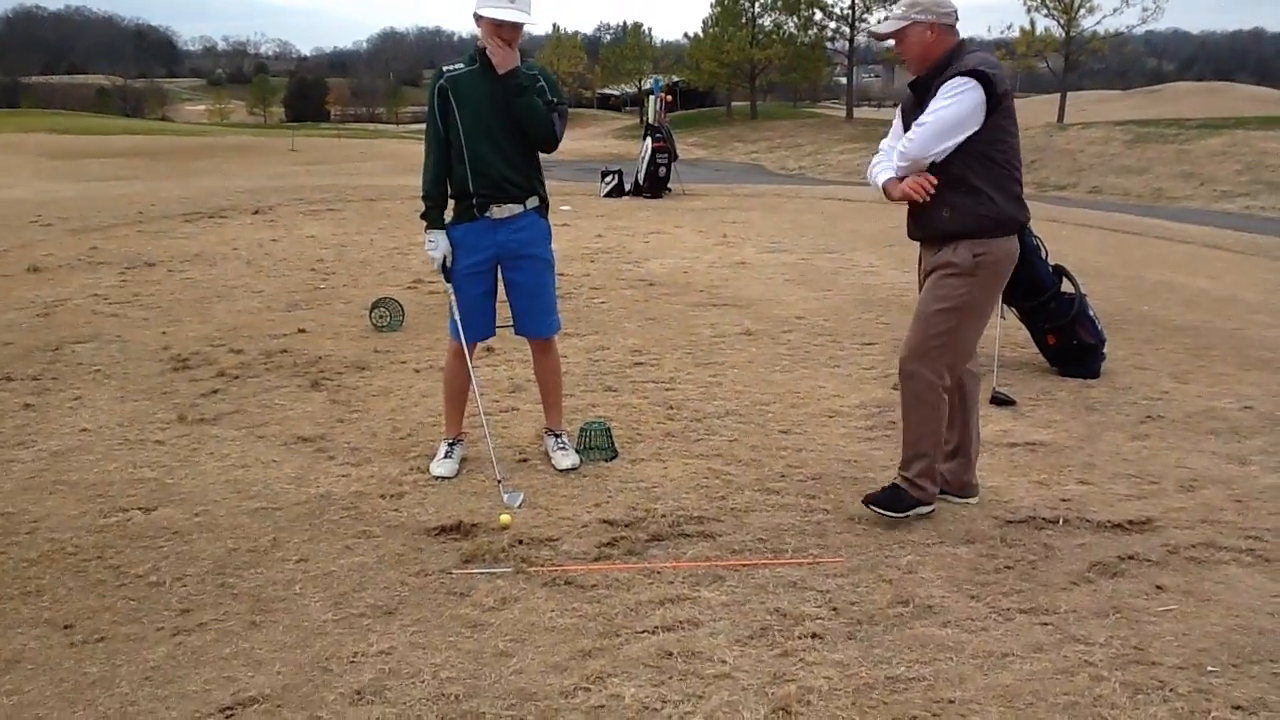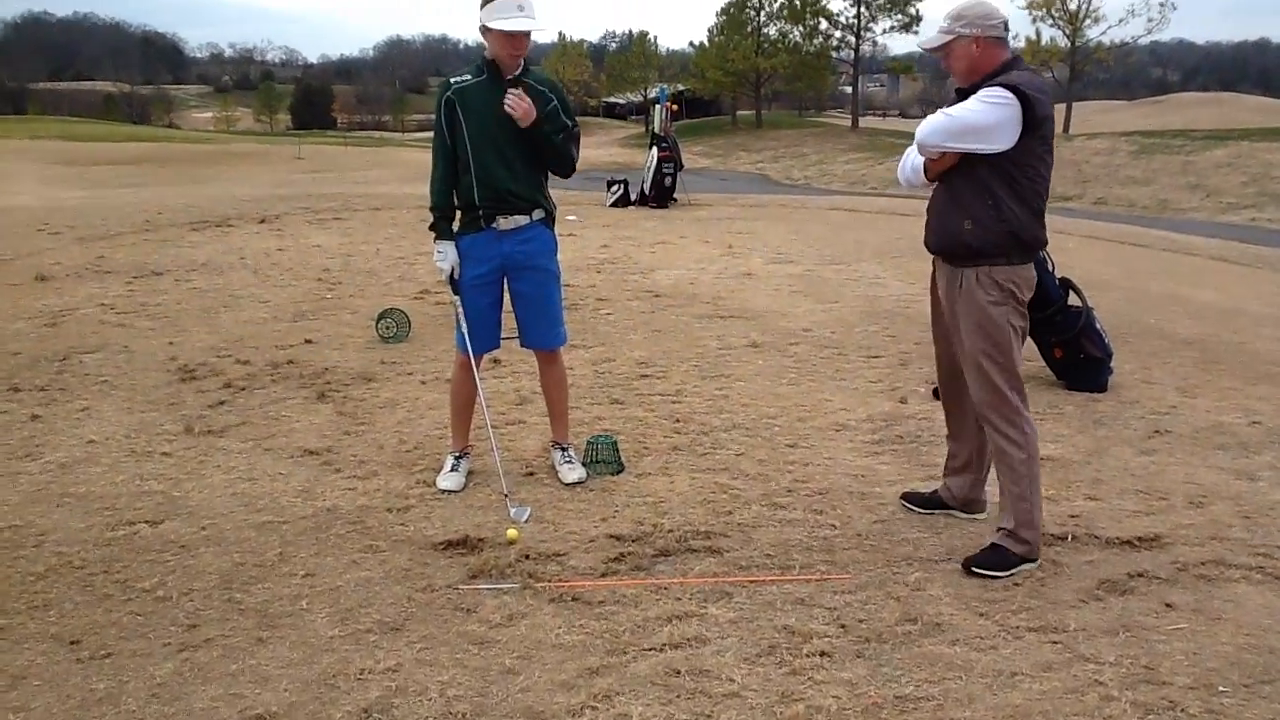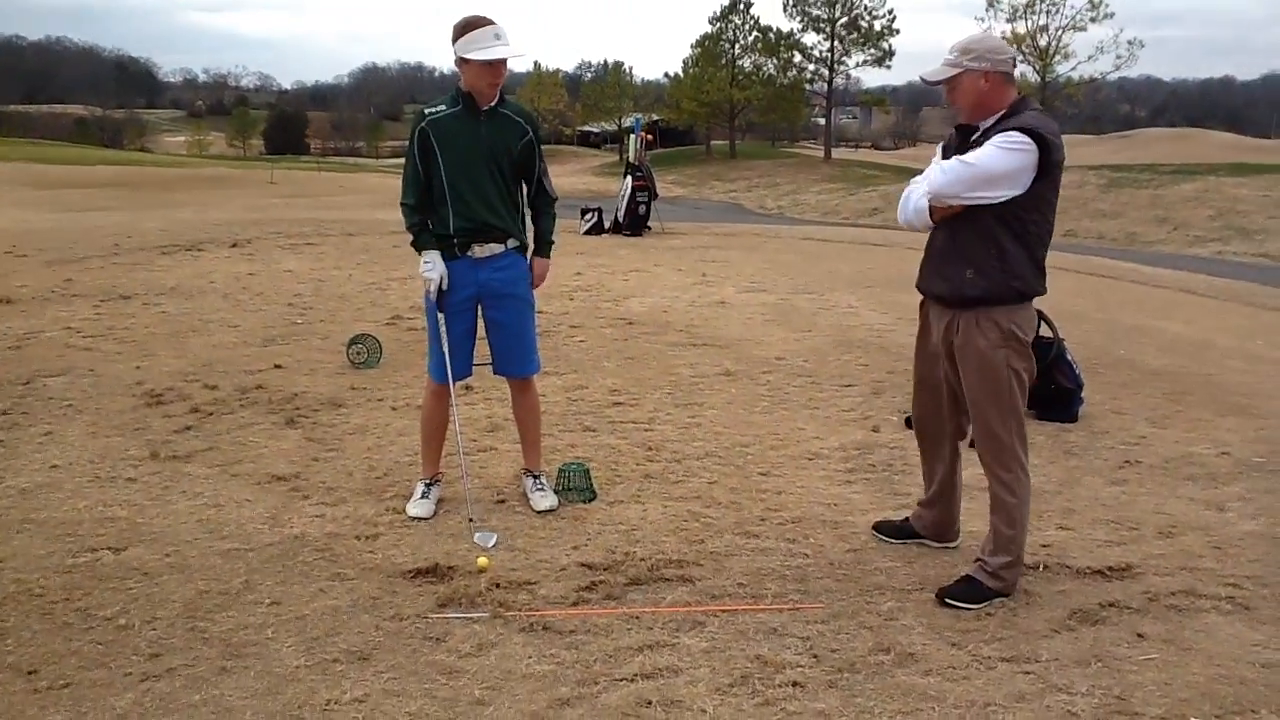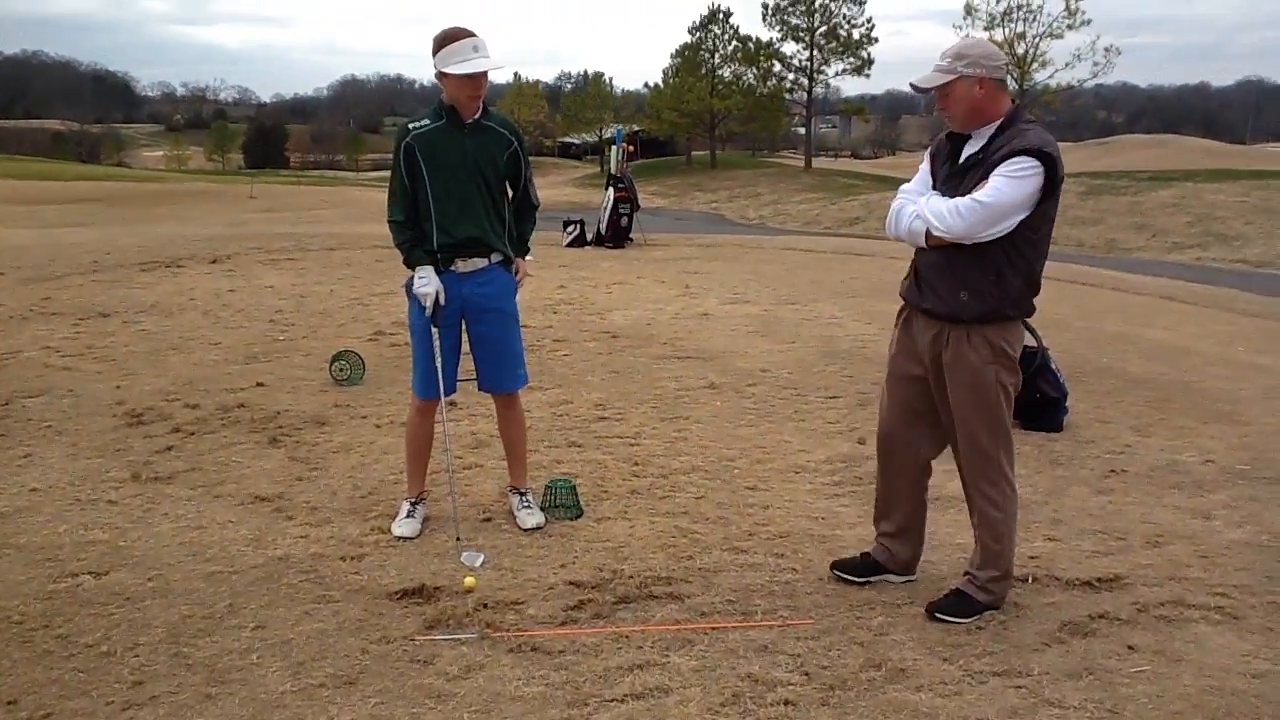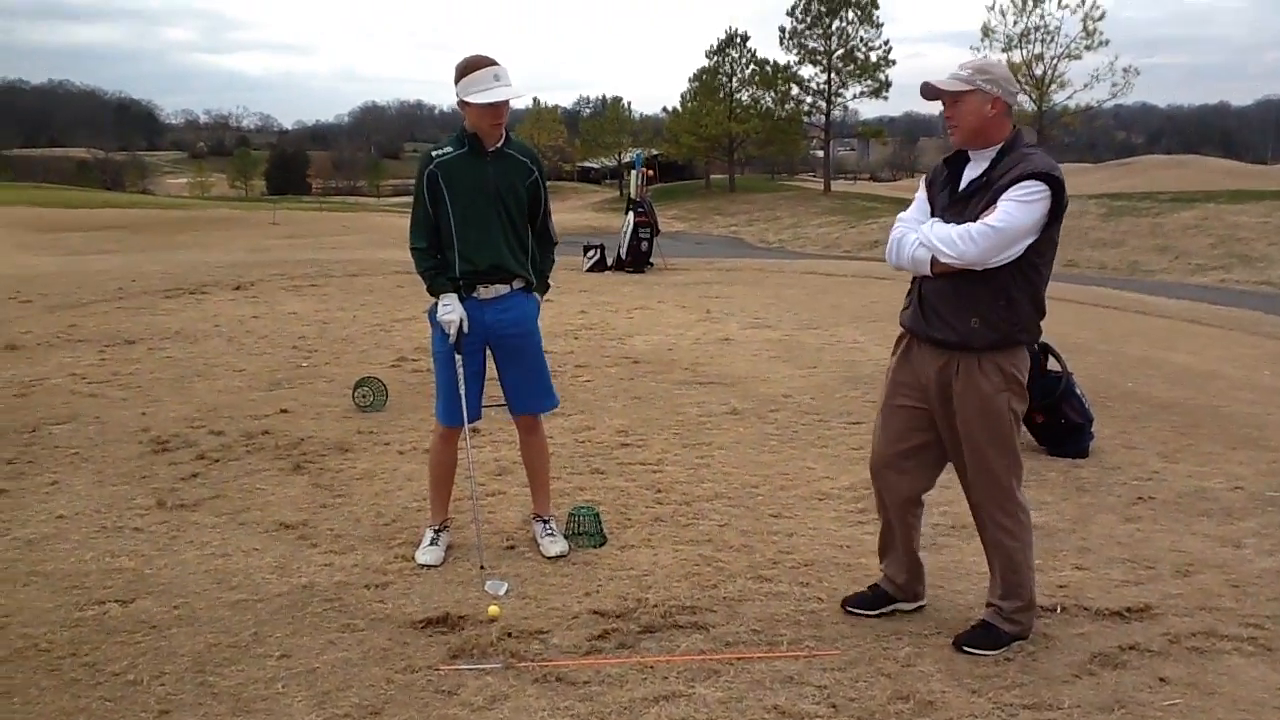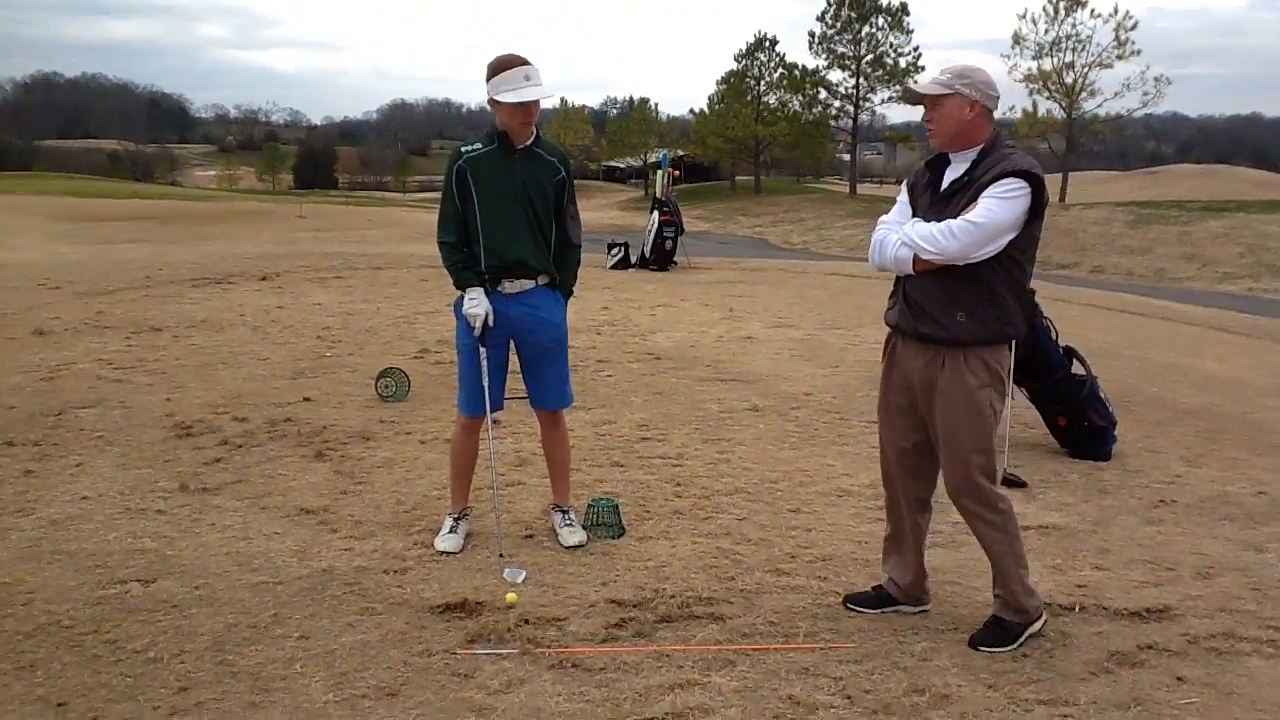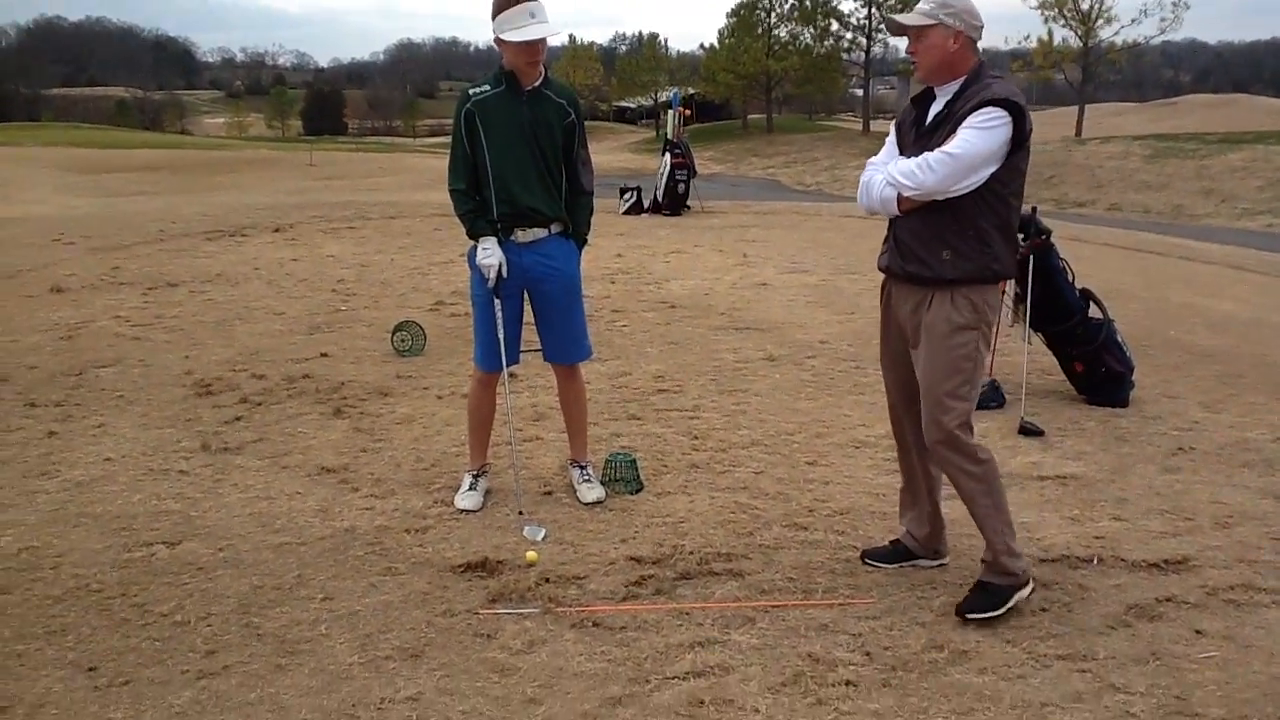
dt=0.3s
person 1, frame 1
left shoulder: (972, 80)
right shoulder: (924, 90)
left elbow: (919, 147)
right elbow: (887, 155)
left wrist: (903, 166)
right wrist: (895, 181)
left hip: (977, 247)
right hip: (943, 242)
left knee: (922, 362)
right knee: (951, 363)
left ankle: (917, 484)
right ankle: (954, 475)
person 1, frame 2
left shoulder: (1014, 97)
right shoulder: (976, 100)
left elbow: (929, 136)
right elbow: (909, 167)
left wrist: (936, 151)
right wrist: (933, 166)
left hip: (994, 273)
right hip: (952, 265)
left knee: (997, 399)
right knee: (958, 386)
left ankle: (1019, 535)
right ankle: (962, 489)
person 1, frame 3
left shoulder: (1027, 139)
right shoulder: (967, 137)
left elbow: (942, 182)
right elbow: (910, 206)
left wrist: (942, 192)
right wrist: (938, 208)
left hip: (993, 317)
right hip: (941, 305)
left knee: (999, 443)
right knee: (934, 422)
left ankle: (1000, 568)
right ankle: (935, 520)
person 1, frame 4
left shoulder: (1029, 155)
right shoulder: (947, 148)
left elbow: (963, 220)
right elbow: (898, 218)
left wrist: (927, 208)
right wrist: (942, 225)
left hip: (981, 332)
right hip: (919, 317)
left knee: (984, 461)
right knee: (898, 441)
left ankle: (988, 582)
right ankle: (894, 552)
person 1, frame 5
left shoulder: (1034, 179)
right shoulder: (944, 173)
left elbow: (974, 245)
right elbow: (898, 246)
left wrist: (929, 236)
right wrist: (949, 252)
left hip: (986, 360)
right hip: (919, 346)
left knee: (994, 491)
right knee: (892, 466)
left ankle: (1012, 613)
right ankle: (900, 582)
person 1, frame 6
left shoulder: (1013, 178)
right shoulder: (925, 177)
left elbow: (954, 242)
right elbow: (880, 249)
left wrist: (912, 239)
right wrist: (931, 251)
left hip: (970, 355)
right hip: (907, 344)
left knee: (970, 481)
right knee: (902, 471)
left ankle: (1019, 603)
right ankle: (904, 583)
person 1, frame 7
left shoulder: (996, 108)
right shoulder: (915, 113)
left elbow: (929, 176)
right elbow: (870, 190)
left wrist: (899, 177)
right wrist: (913, 191)
left hip: (960, 293)
right hip: (901, 284)
left knee: (946, 428)
right knee: (908, 422)
left ankle: (1006, 565)
right ankle: (923, 536)
person 2, frame 1
left shoulder: (537, 78)
right shoulder: (450, 81)
left elbow: (549, 139)
right elbow: (437, 156)
left wrist: (514, 78)
right wrist: (433, 225)
left hip: (527, 224)
right hip: (470, 226)
left knee: (542, 336)
right knee: (462, 341)
left ankle: (555, 432)
right ankle: (452, 439)
person 2, frame 2
left shoulder: (546, 92)
right shoulder: (456, 92)
left elbow: (567, 161)
right elbow: (443, 169)
left wrist: (534, 125)
right wrist: (443, 235)
left hip: (533, 234)
right hip: (475, 238)
left knee: (548, 348)
right knee: (467, 353)
left ankle: (561, 446)
right ankle: (458, 452)
person 2, frame 3
left shoulder: (520, 122)
right shoulder: (431, 123)
left elbow: (540, 189)
right elbow: (414, 196)
left wrist: (542, 248)
right wrist: (427, 251)
left hip: (508, 263)
right hip: (452, 265)
left knee: (521, 376)
right knee: (440, 380)
left ankle: (533, 473)
right ankle: (429, 479)
person 2, frame 4
left shoulder: (504, 134)
right shoulder: (414, 137)
left elbow: (525, 199)
right elbow: (400, 214)
left wrist: (518, 251)
right wrist: (419, 266)
left hip: (493, 277)
right hip: (435, 279)
left knee: (506, 390)
right knee: (425, 397)
left ankle: (519, 490)
right ankle: (414, 498)
person 2, frame 5
left shoulder: (525, 162)
right shoulder: (437, 165)
left elbow: (543, 232)
right elbow: (421, 241)
left wrist: (538, 286)
right wrist: (443, 294)
left hip: (515, 303)
right hip: (458, 306)
left knee: (529, 415)
right knee: (449, 424)
left ankle: (543, 517)
right ankle: (437, 525)
person 2, frame 6
left shoulder: (553, 161)
right shoulder: (466, 160)
left elbow: (569, 235)
right elbow: (450, 236)
left wrist: (561, 293)
right wrist: (470, 288)
left hip: (540, 298)
right hip: (484, 300)
left knee: (552, 410)
right knee: (471, 413)
left ankle: (562, 508)
right ankle: (457, 513)
person 2, frame 7
left shoulder: (564, 104)
right shoulder: (475, 105)
left elbow: (580, 182)
right elbow: (461, 183)
left wrist: (574, 242)
right wrist: (483, 238)
left hip: (554, 247)
right hip: (496, 248)
left knee: (568, 360)
right knee: (488, 366)
left ankle: (579, 461)
right ankle: (476, 468)
